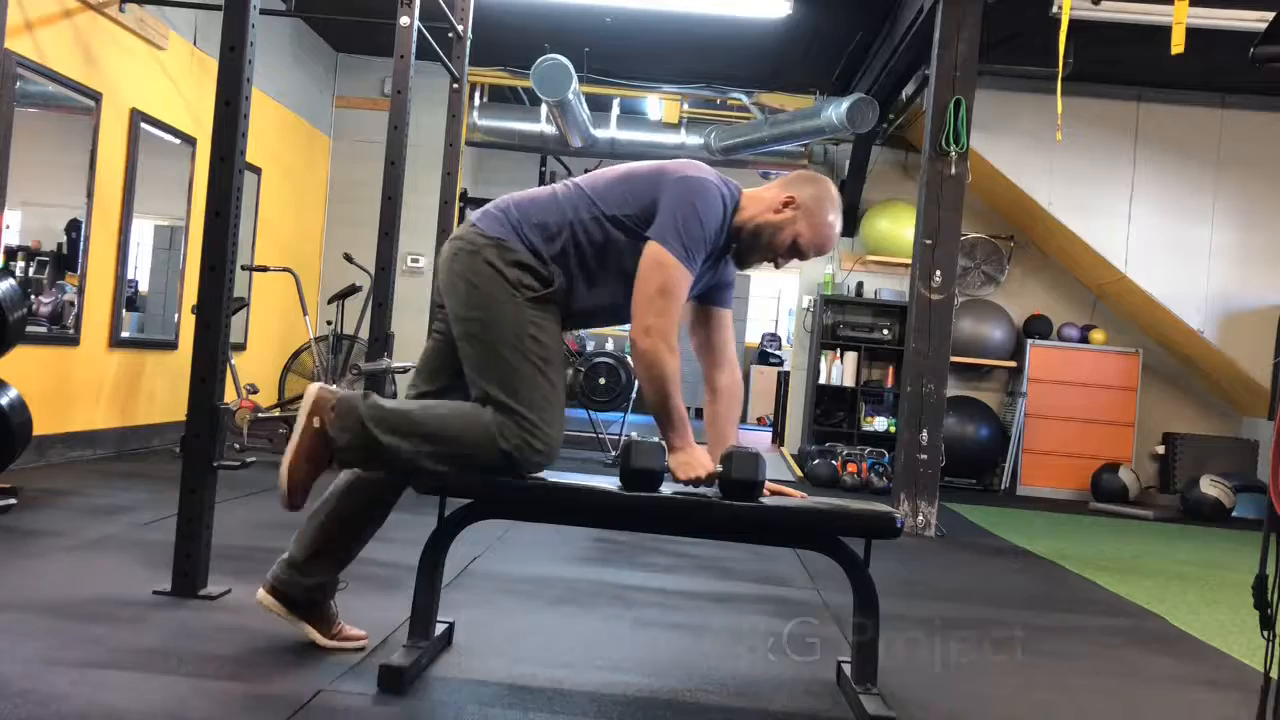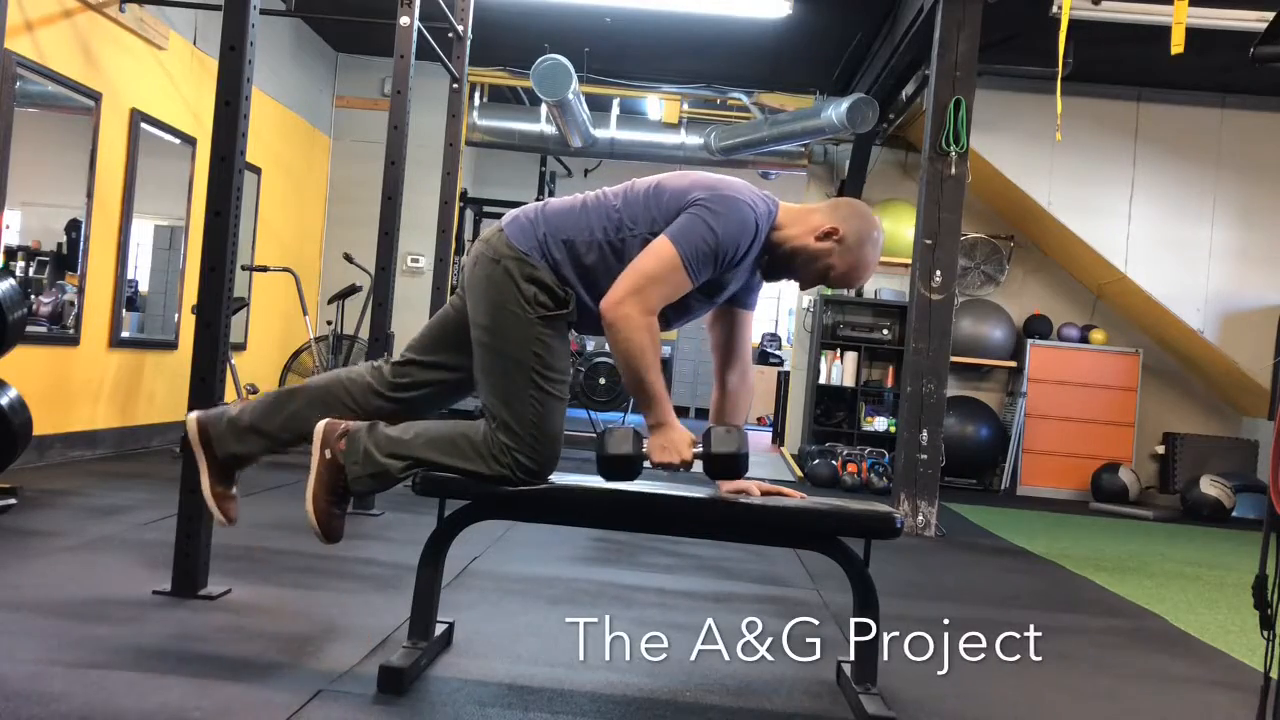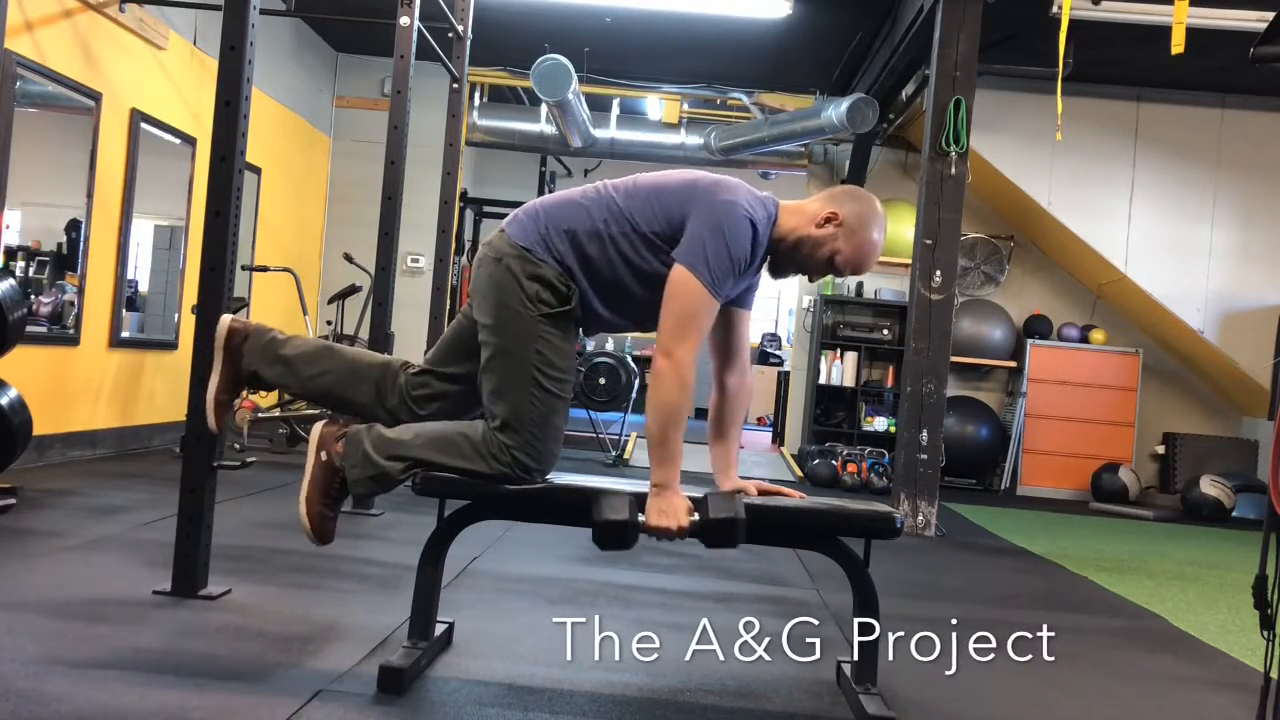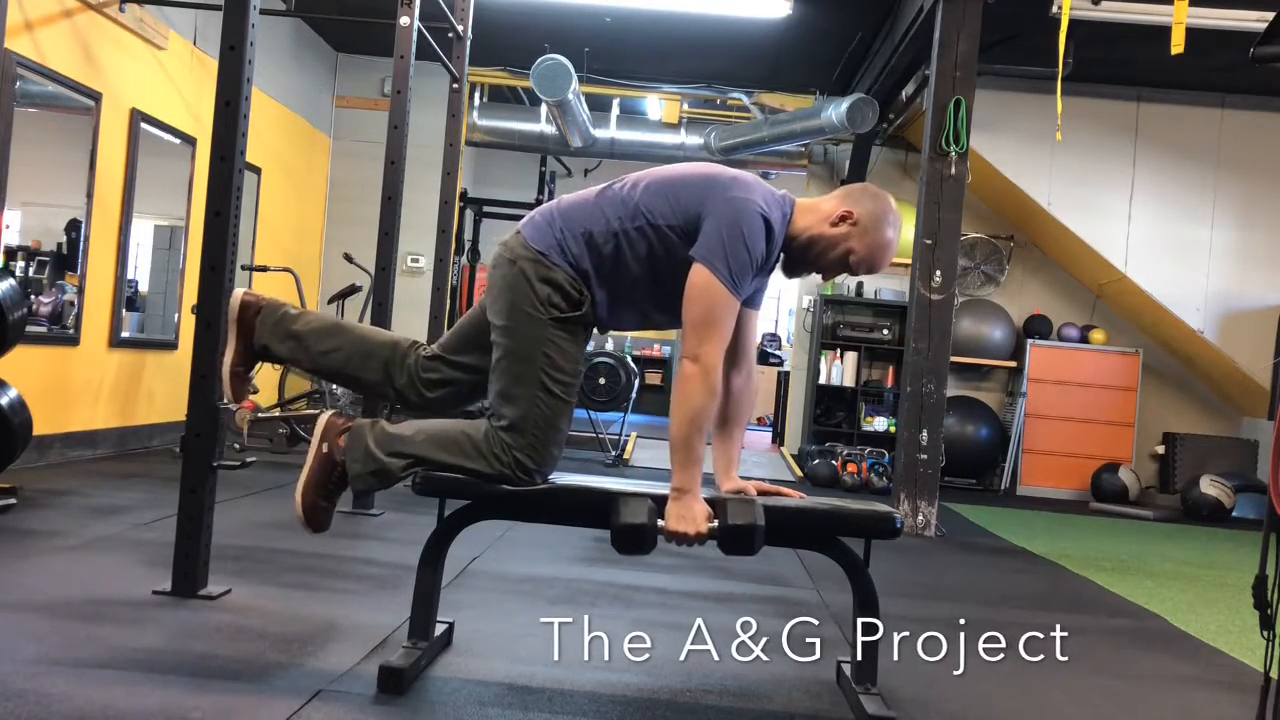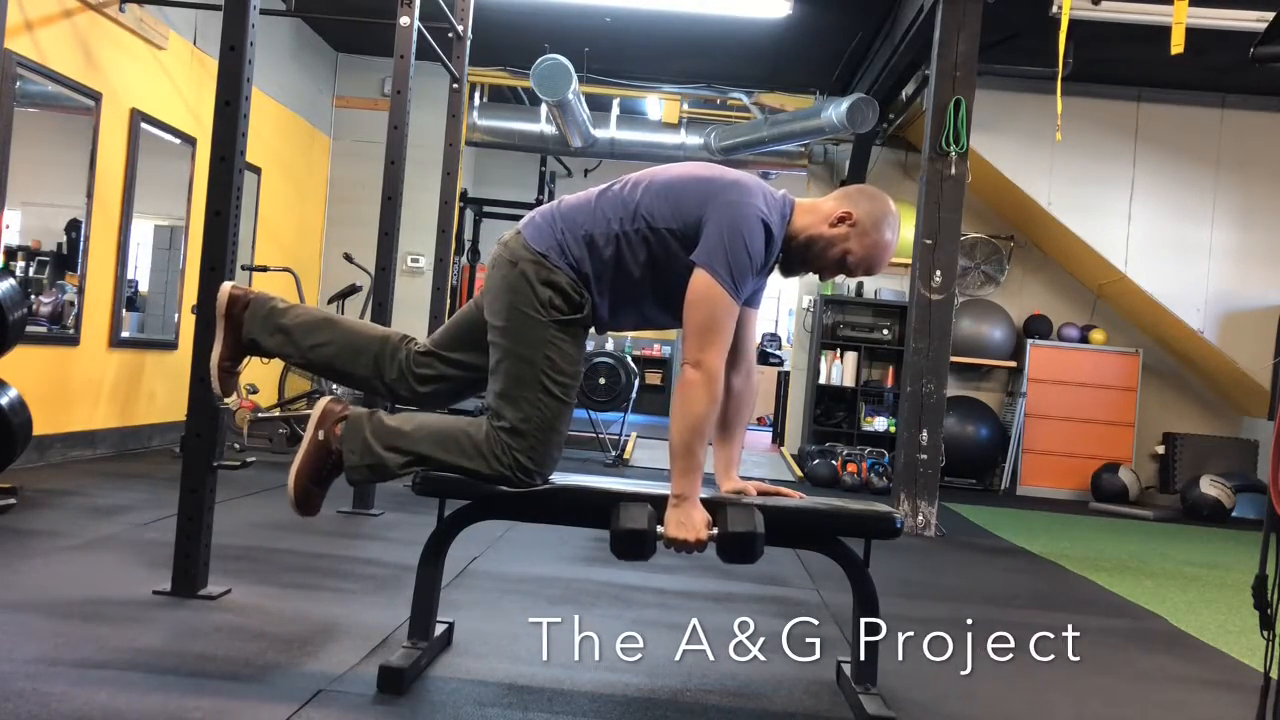
dt=1s
person 1, frame 1
left shoulder: (719, 248)
right shoulder: (702, 198)
left elbow: (722, 368)
right elbow: (651, 334)
left wrist: (722, 466)
right wrist: (682, 447)
left hip: (480, 264)
right hip: (499, 259)
left knee: (419, 433)
right knee: (525, 437)
left ankle: (298, 584)
right ankle: (341, 423)
person 1, frame 2
left shoulder: (752, 251)
right shoulder: (735, 219)
left elbow: (734, 370)
right elbow: (624, 307)
left wrist: (730, 471)
right wrist: (663, 424)
left hip: (514, 271)
right hip: (524, 269)
left knee: (400, 388)
right knee: (525, 454)
left ankle: (226, 435)
right ankle: (353, 453)
person 1, frame 3
left shoulder: (751, 244)
right shoulder: (733, 221)
left elbow: (733, 369)
right elbow: (674, 355)
left wrist: (728, 473)
right wrist: (665, 488)
left hip: (529, 274)
right hip: (532, 267)
left knee: (416, 398)
right knee: (523, 452)
left ankle: (252, 350)
right ankle: (349, 453)
person 1, frame 4
left shoulder: (763, 237)
right shoulder: (747, 219)
left elbow: (738, 368)
right elbow: (700, 361)
left wrist: (727, 473)
right wrist: (684, 493)
left hip: (544, 275)
right hip: (548, 271)
left knee: (422, 380)
right knee: (523, 453)
left ankle: (264, 323)
right ankle: (352, 447)
person 1, frame 5
left shoulder: (762, 236)
right shoulder: (747, 222)
left elbow: (738, 368)
right elbow: (701, 367)
left wrist: (729, 474)
right wrist: (684, 499)
left hip: (541, 272)
right hip: (547, 271)
left knee: (415, 374)
right knee: (522, 455)
left ankle: (252, 316)
right ankle: (349, 436)
